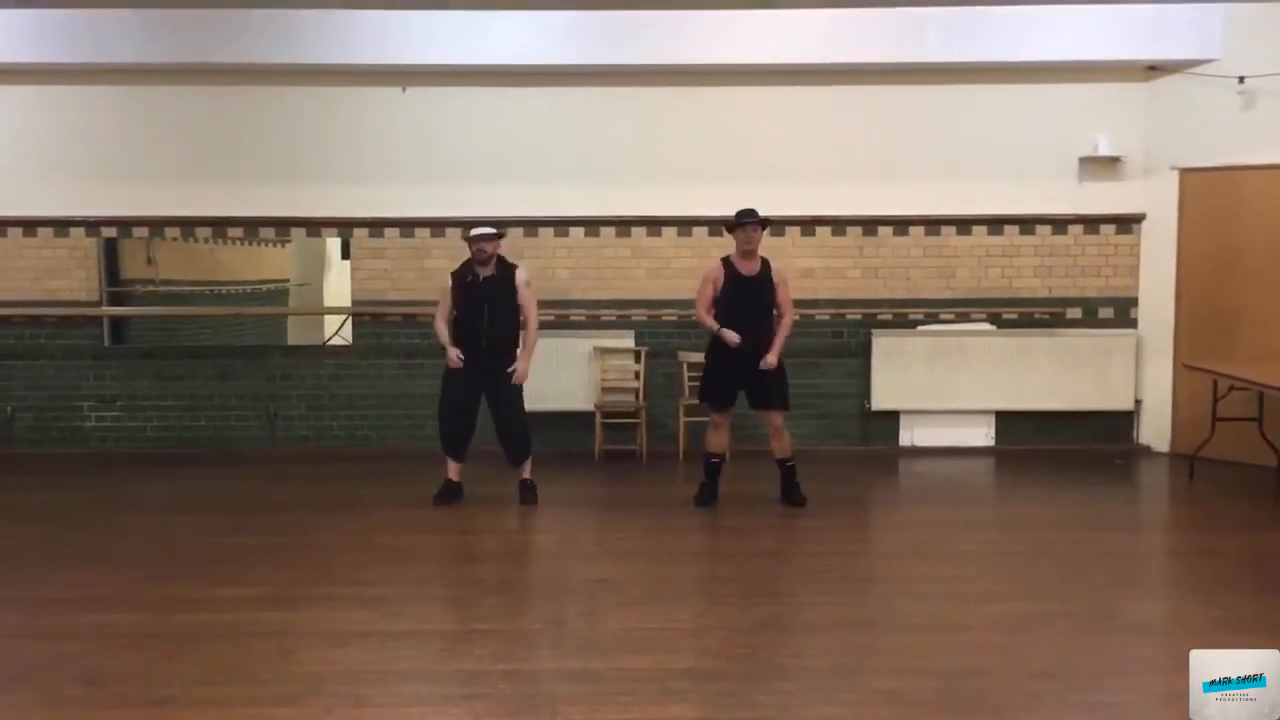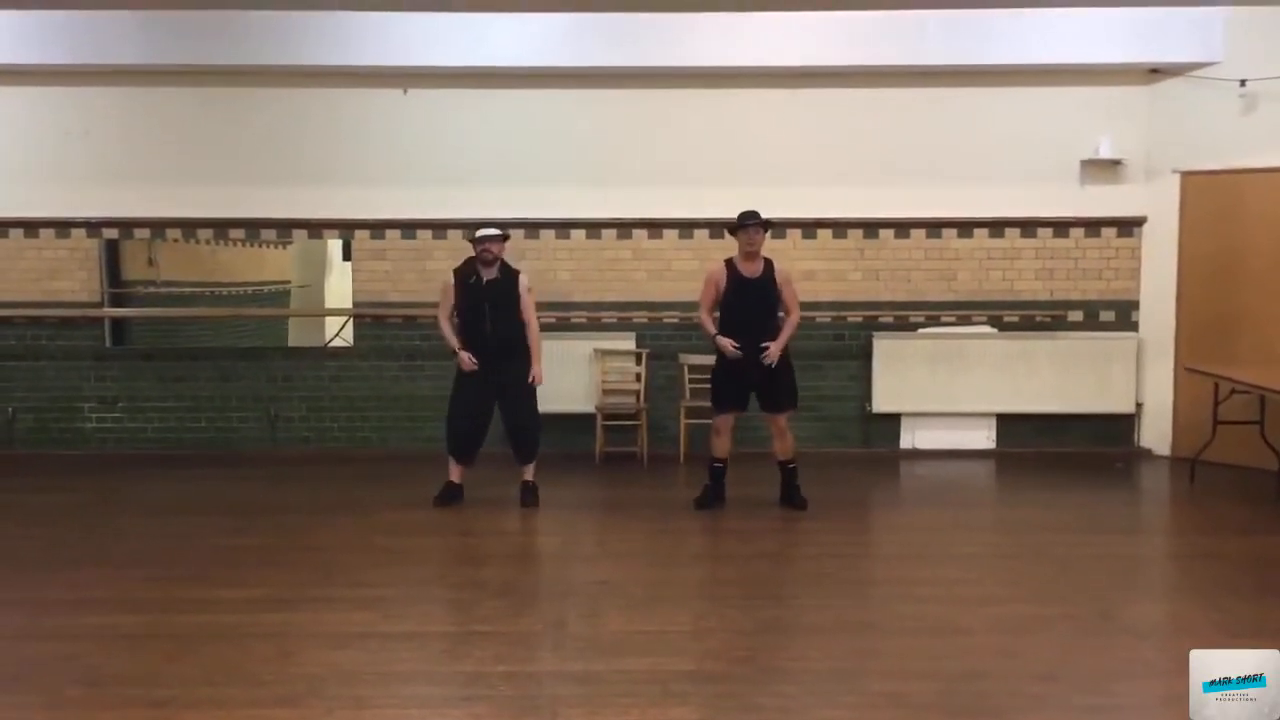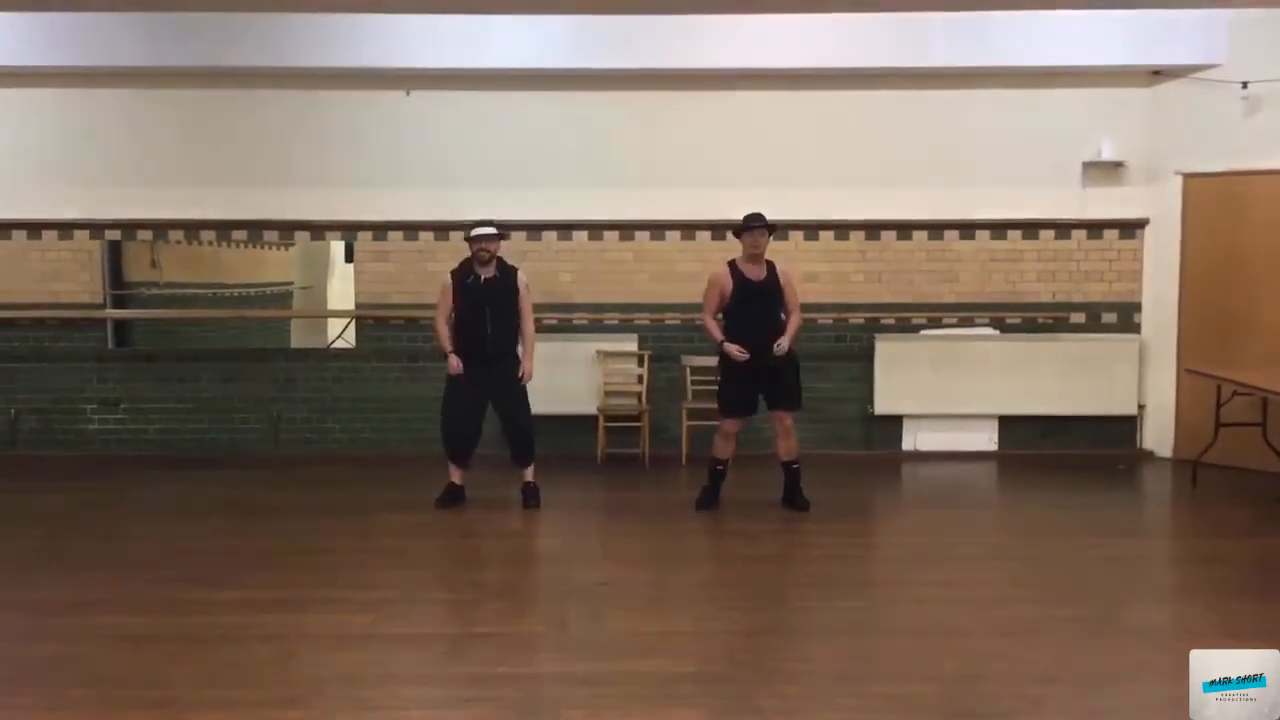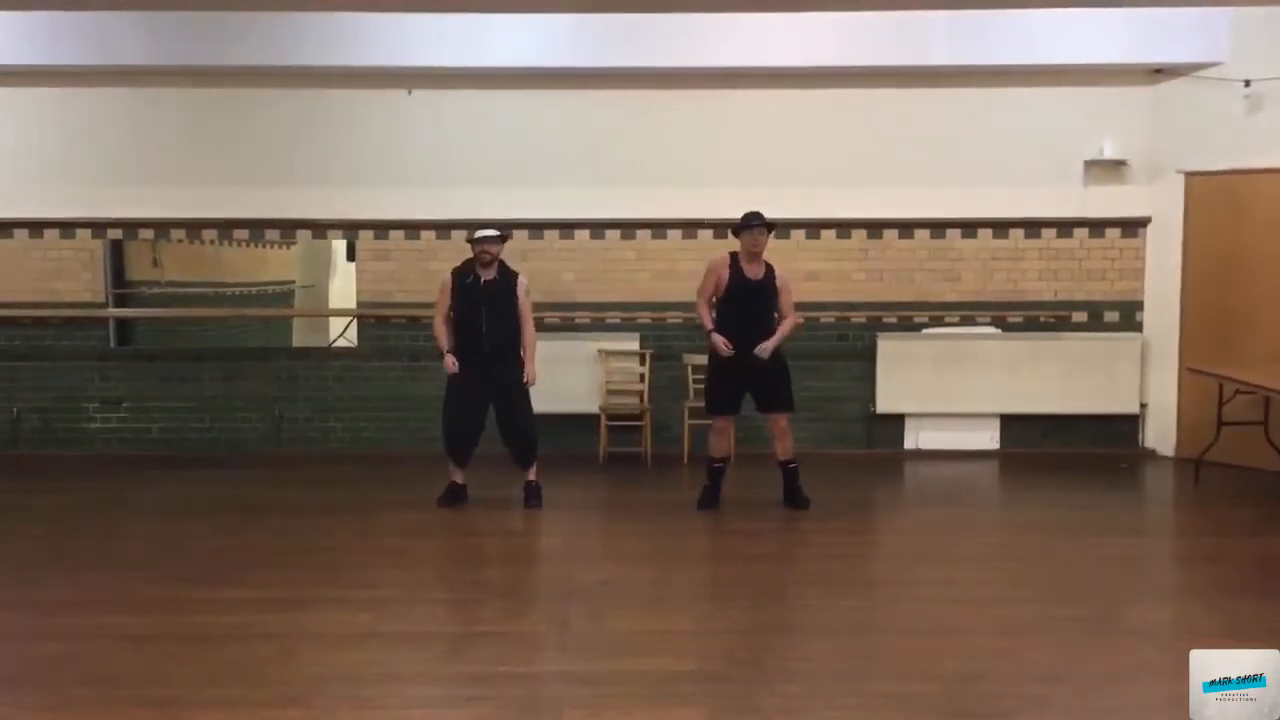
dt=0.4s
person 1, frame 1
left shoulder: (773, 272)
right shoulder: (717, 271)
left elbow: (787, 314)
right elbow: (701, 310)
left wrist: (775, 351)
right wrist: (720, 331)
left hip: (763, 358)
right hip: (724, 356)
left knee: (776, 422)
right knee: (718, 419)
left ankle: (790, 485)
right ankle: (710, 484)
person 1, frame 2
left shoulder: (777, 272)
right shoulder: (720, 272)
left elbow: (793, 312)
right elbow: (704, 311)
left wrist: (779, 343)
right wrist: (717, 337)
left hip: (770, 358)
right hip: (732, 357)
left knee: (780, 423)
right knee: (722, 423)
left ankle: (790, 488)
right ankle: (715, 488)
person 1, frame 3
left shoulder: (779, 274)
right shoulder: (723, 275)
left elbow: (795, 312)
right elbow: (708, 315)
left wrist: (787, 337)
right wrist: (724, 343)
left hip: (777, 358)
right hip: (739, 360)
left knee: (785, 422)
right knee: (729, 426)
left ankle: (792, 490)
right ankle: (712, 488)
person 1, frame 4
left shoulder: (775, 276)
right shoulder: (722, 266)
left elbow: (789, 317)
right elbow: (702, 302)
left wrist: (774, 341)
right wrist: (712, 333)
left hip: (765, 357)
right hip: (727, 356)
left knee: (779, 423)
right knee: (721, 423)
left ankle: (792, 488)
right ankle: (712, 488)
person 2, frame 1
left shoulder: (515, 275)
right shoulder: (456, 279)
left elbow: (531, 317)
right elbow: (441, 317)
left wrist: (525, 359)
right wrist: (448, 347)
left hip: (503, 362)
right hip: (464, 362)
left knee: (513, 422)
right knee: (453, 421)
left ankle: (526, 481)
right ankle: (453, 482)
person 2, frame 2
left shoulder: (517, 280)
right shoulder: (457, 279)
left elbow: (530, 322)
right elbow: (444, 317)
left wrist: (536, 363)
right wrist: (459, 350)
left hip: (514, 364)
right hip: (474, 364)
left knee: (524, 423)
right knee: (462, 423)
left ankle: (528, 483)
right ankle: (454, 484)
person 2, frame 3
left shoulder: (515, 278)
right shoulder: (455, 280)
left elbow: (527, 320)
right elbow: (442, 319)
left wrist: (528, 358)
right wrist: (450, 353)
left hip: (506, 365)
right hip: (467, 365)
left knee: (519, 424)
right knee: (457, 425)
left ankle: (529, 484)
right ankle: (455, 486)
person 2, frame 4
left shoulder: (516, 282)
right shoulder: (455, 279)
left elbow: (526, 325)
right elbow: (441, 318)
left wrist: (530, 363)
right wrist: (447, 353)
left hip: (508, 366)
right hip: (468, 366)
left knee: (520, 424)
right knee: (459, 425)
left ankle: (532, 483)
right ankle: (457, 484)
